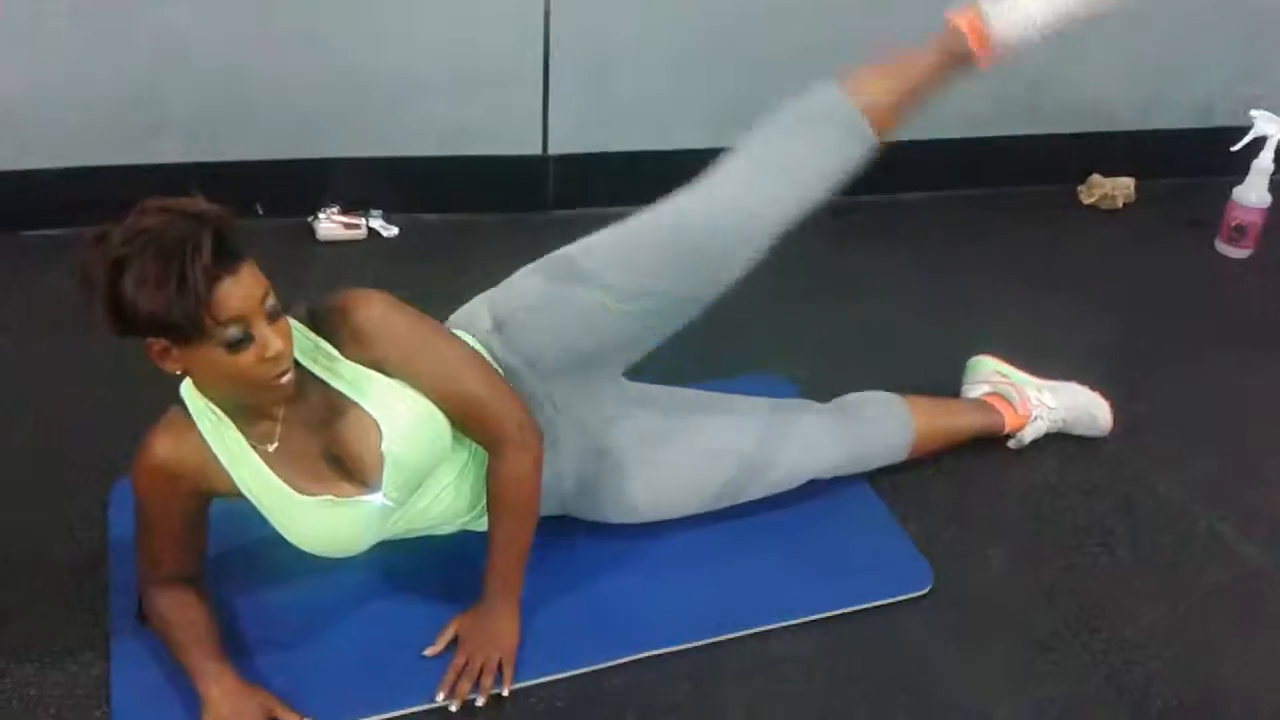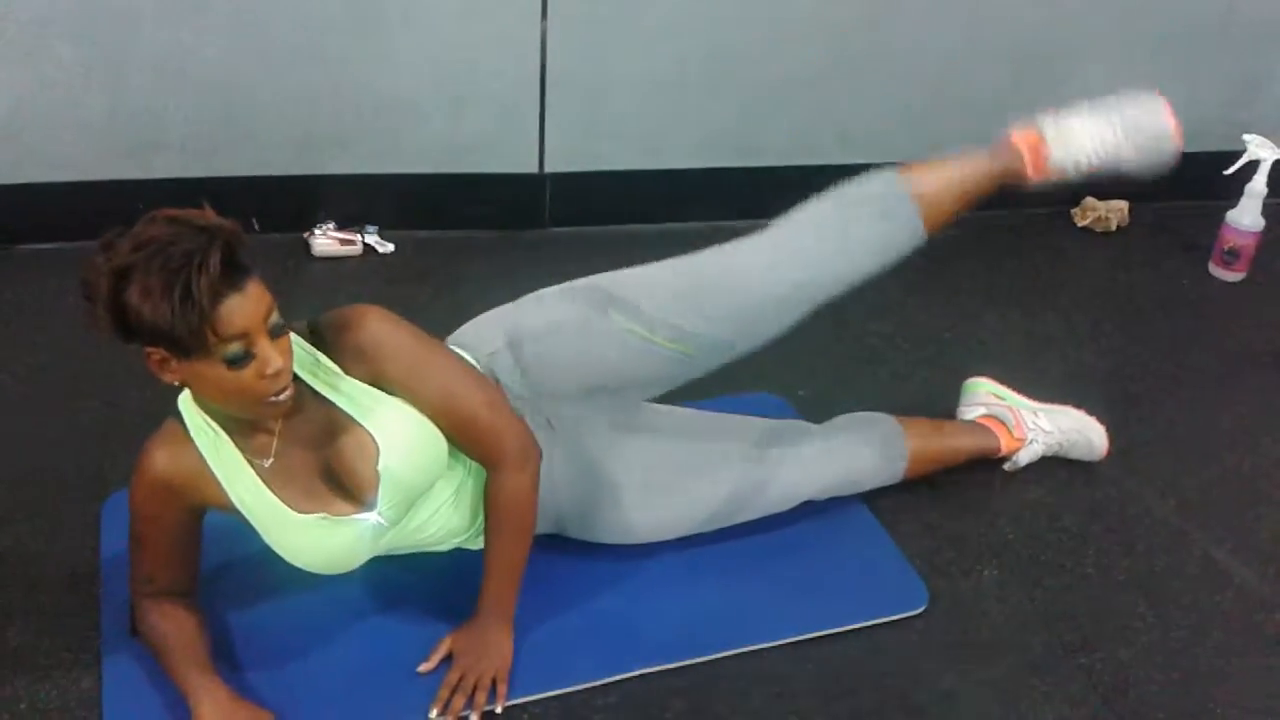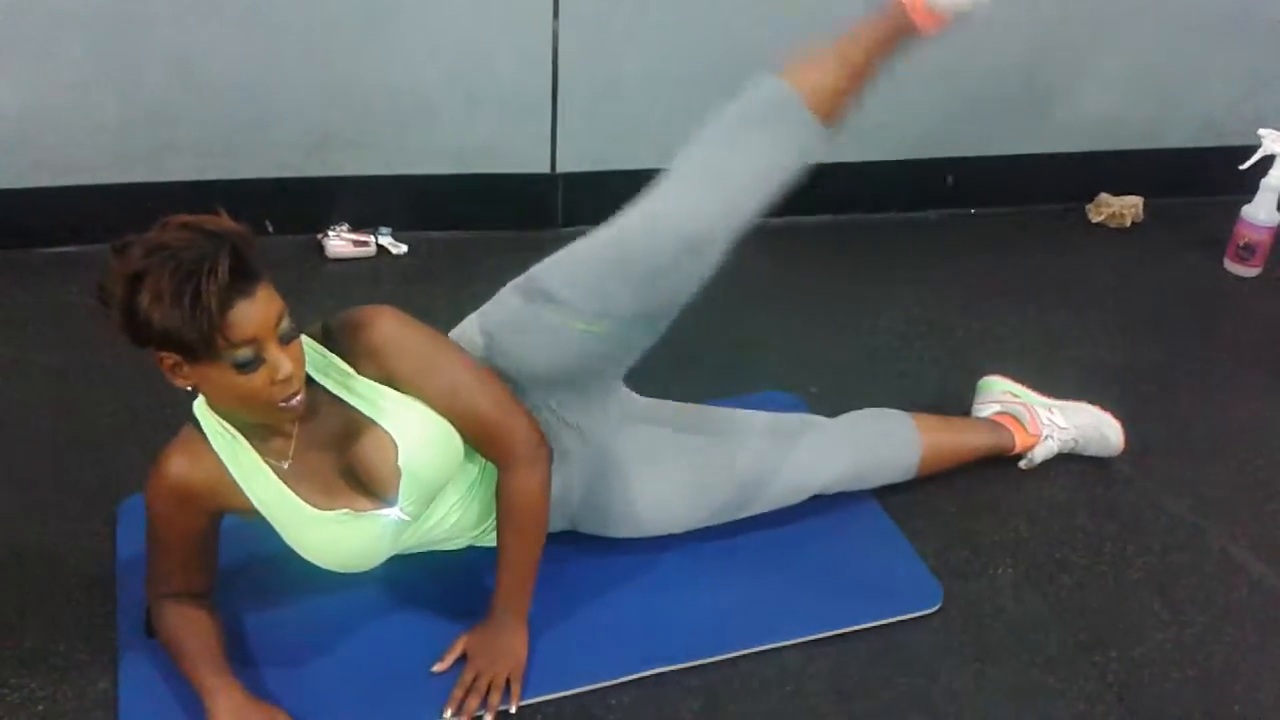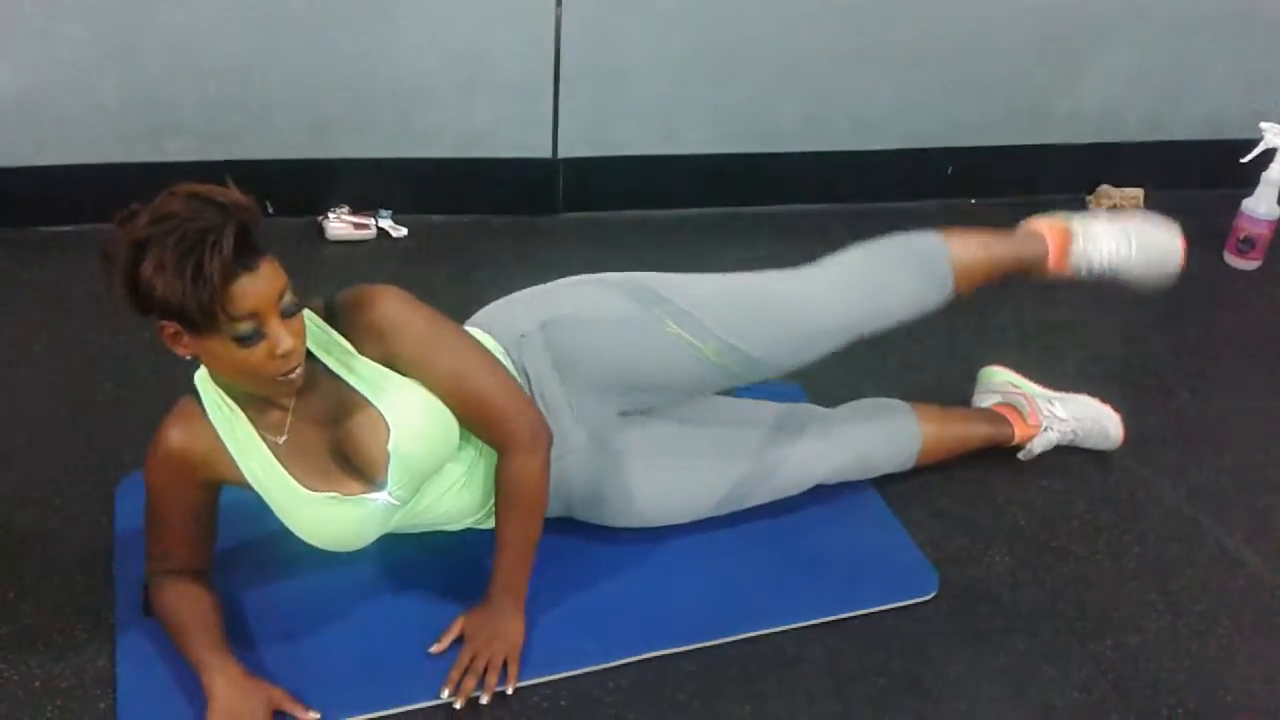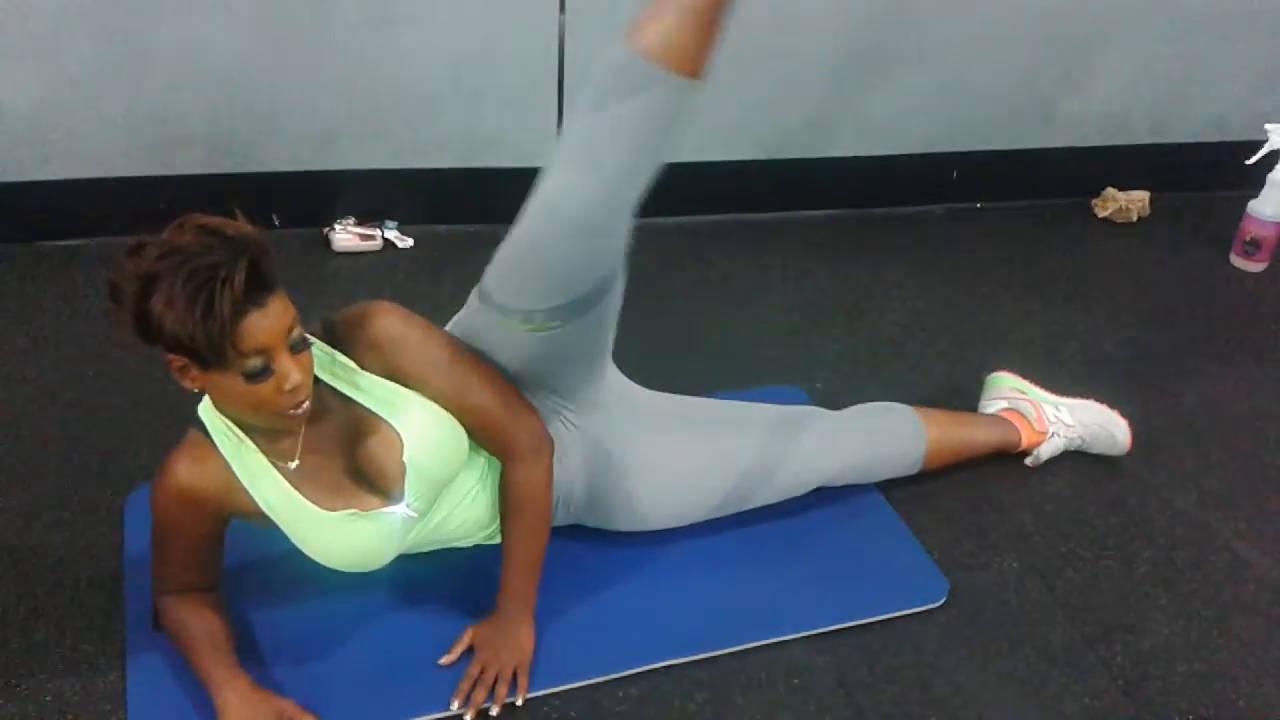
dt=1s
person 1, frame 1
left shoulder: (358, 324)
right shoulder: (178, 456)
left elbow: (511, 430)
right elbow: (166, 581)
left wrist: (501, 601)
left hip: (532, 360)
right hip: (563, 472)
left knee: (710, 232)
right knee: (805, 442)
right ankle: (999, 405)
person 1, frame 2
left shoulder: (359, 342)
right shoulder: (173, 472)
left elbow: (511, 453)
right elbow: (161, 597)
left wrist: (495, 621)
left hip: (537, 389)
right hip: (558, 503)
left knee: (762, 285)
right knee: (796, 465)
left ankle: (1026, 153)
right ankle: (996, 429)
person 1, frame 3
left shoulder: (370, 342)
right shoulder: (189, 474)
left elbow: (521, 449)
right elbow: (176, 596)
left wrist: (509, 621)
left hip: (534, 380)
right hip: (569, 497)
left knee: (673, 236)
right knee: (805, 460)
right ankle: (1007, 426)
person 1, frame 4
left shoulder: (371, 320)
right shoulder: (188, 449)
left elbow: (524, 436)
right elbow: (176, 573)
left wrist: (506, 603)
left hip: (554, 366)
right hip: (571, 485)
left knee: (812, 308)
right knee: (811, 445)
left ankle: (1044, 243)
right ankle: (1010, 419)
person 1, frame 5
left shoulder: (374, 339)
right shoulder: (198, 479)
left elbow: (527, 449)
right elbow: (182, 594)
left wrist: (516, 612)
left hip: (537, 392)
right hip: (574, 490)
right ankle: (1014, 423)
